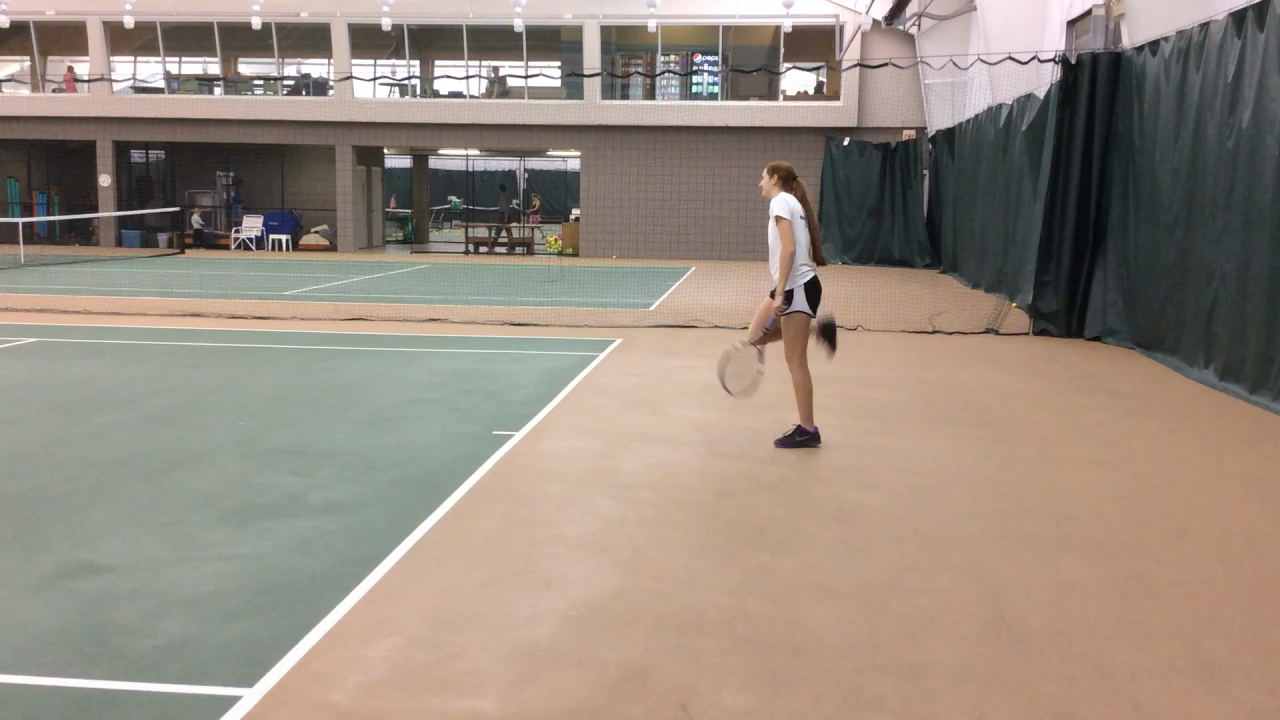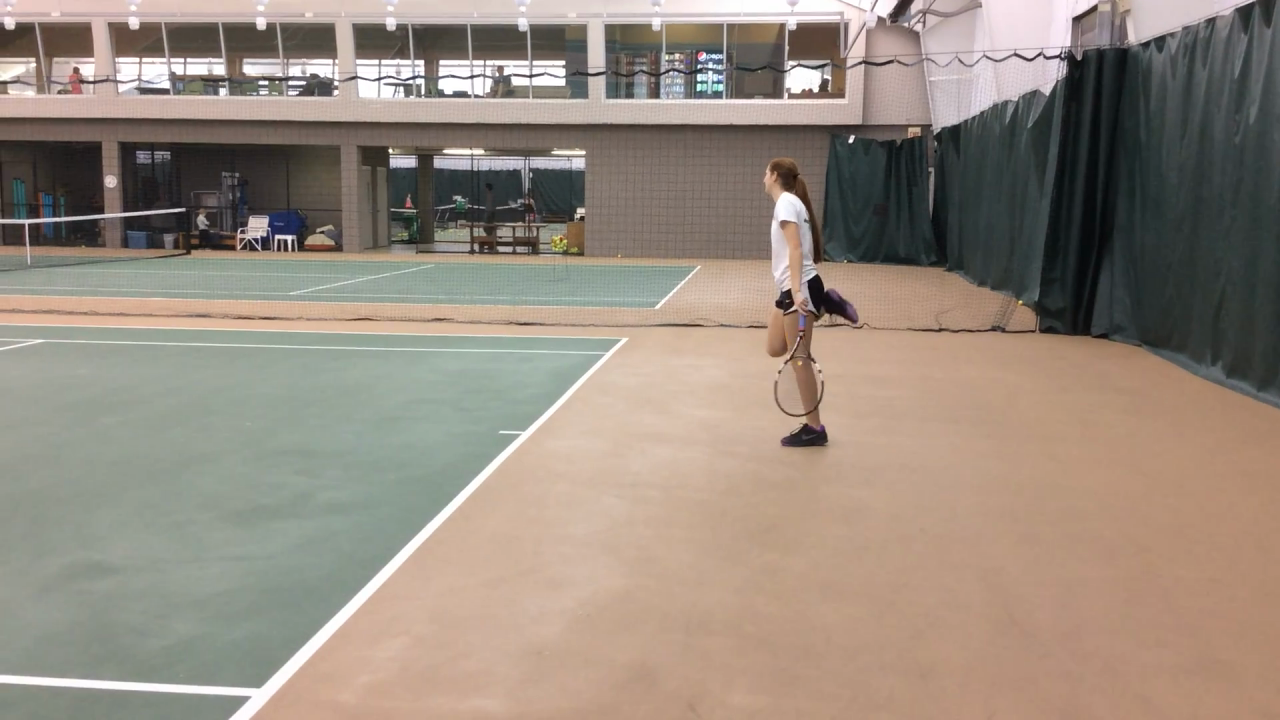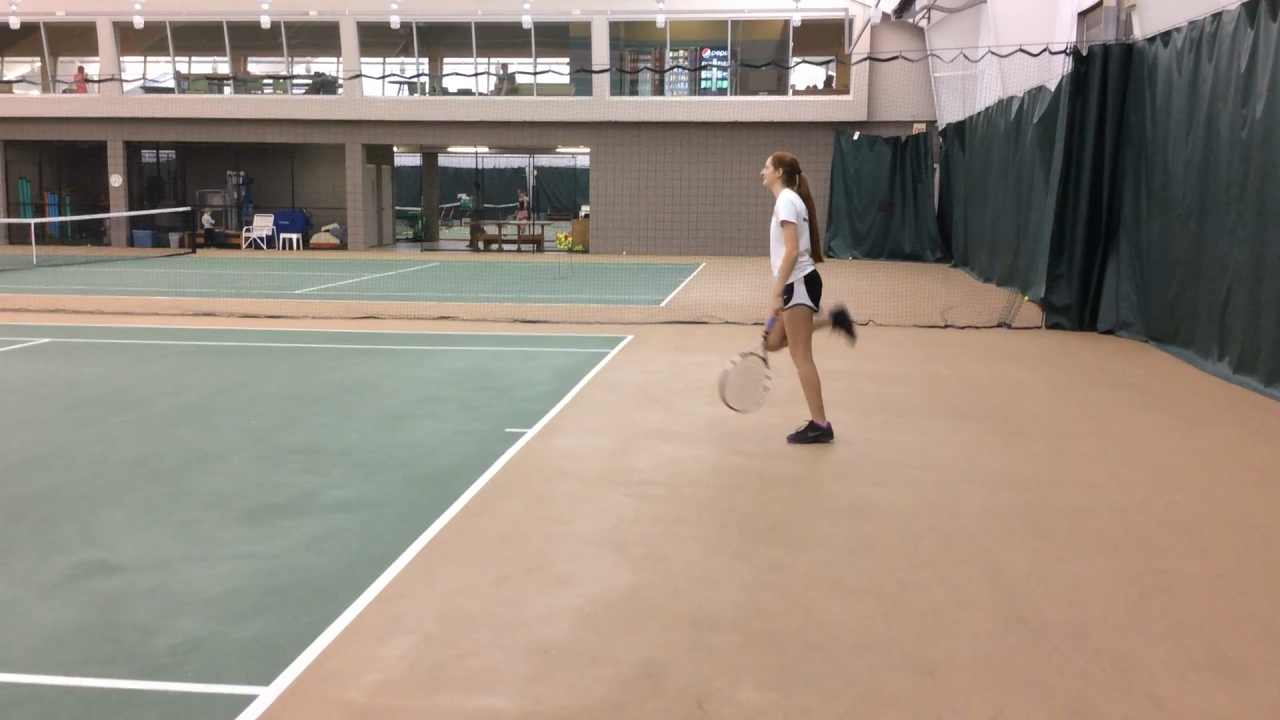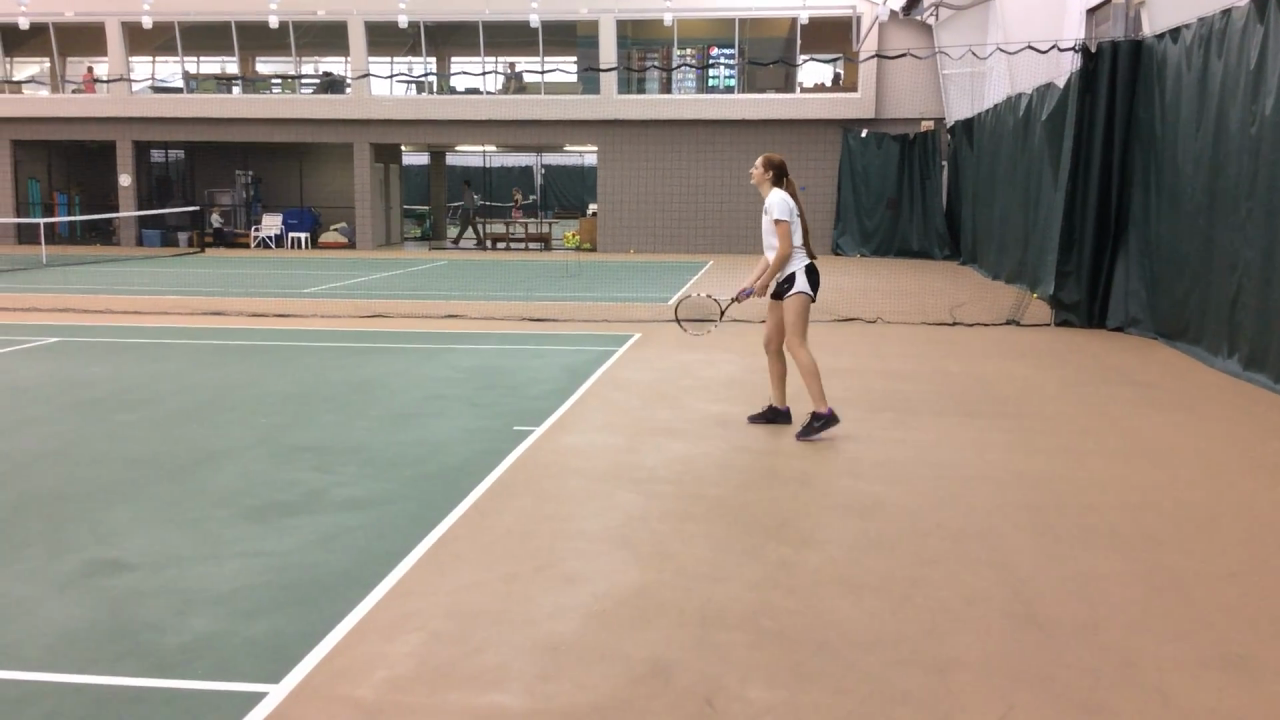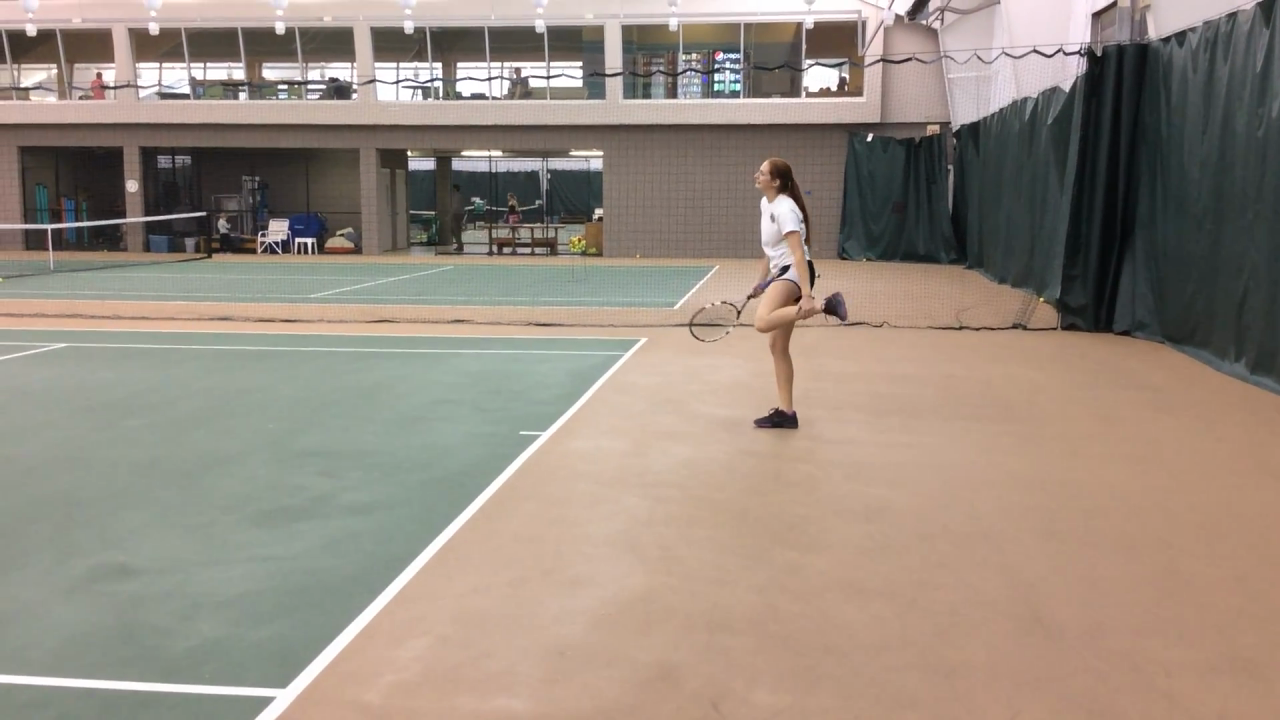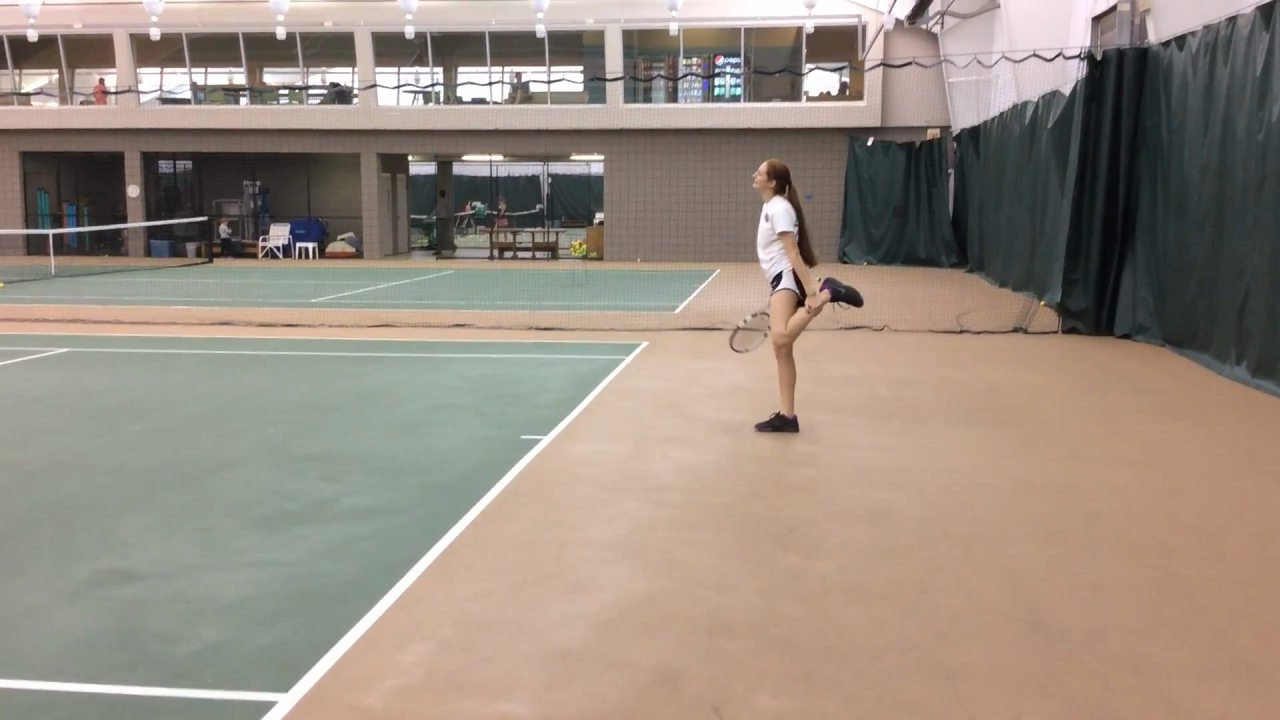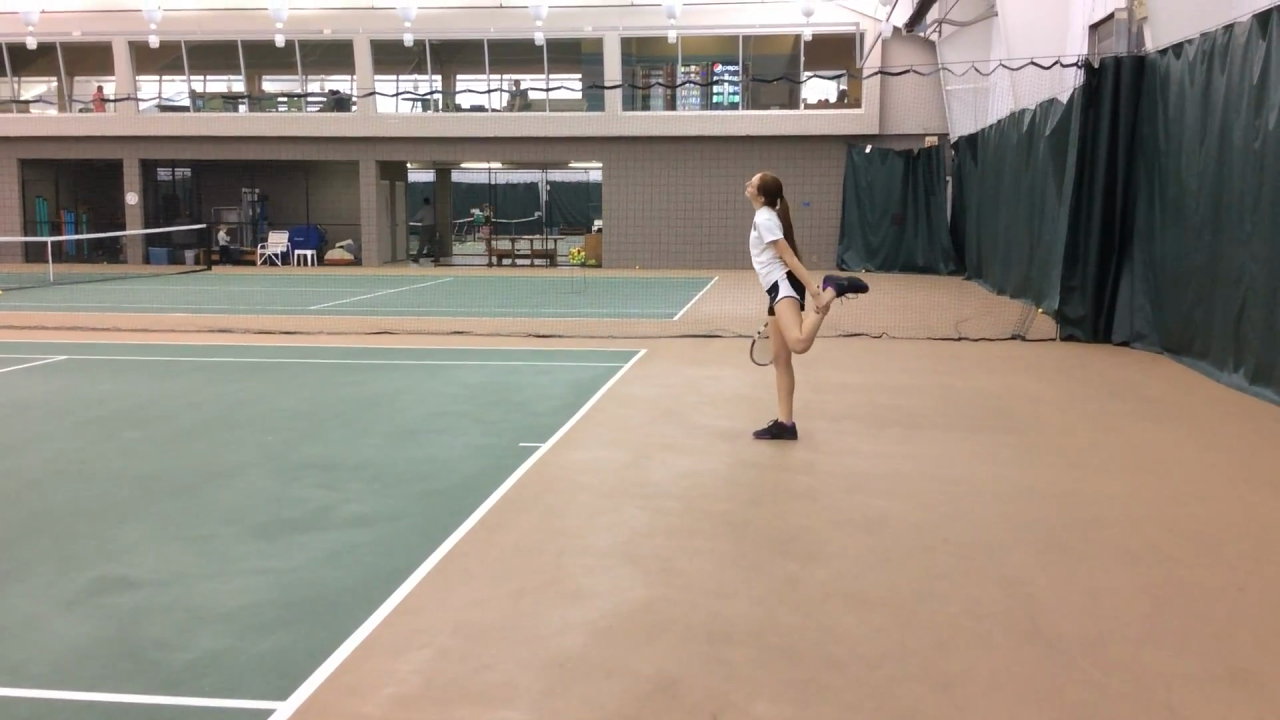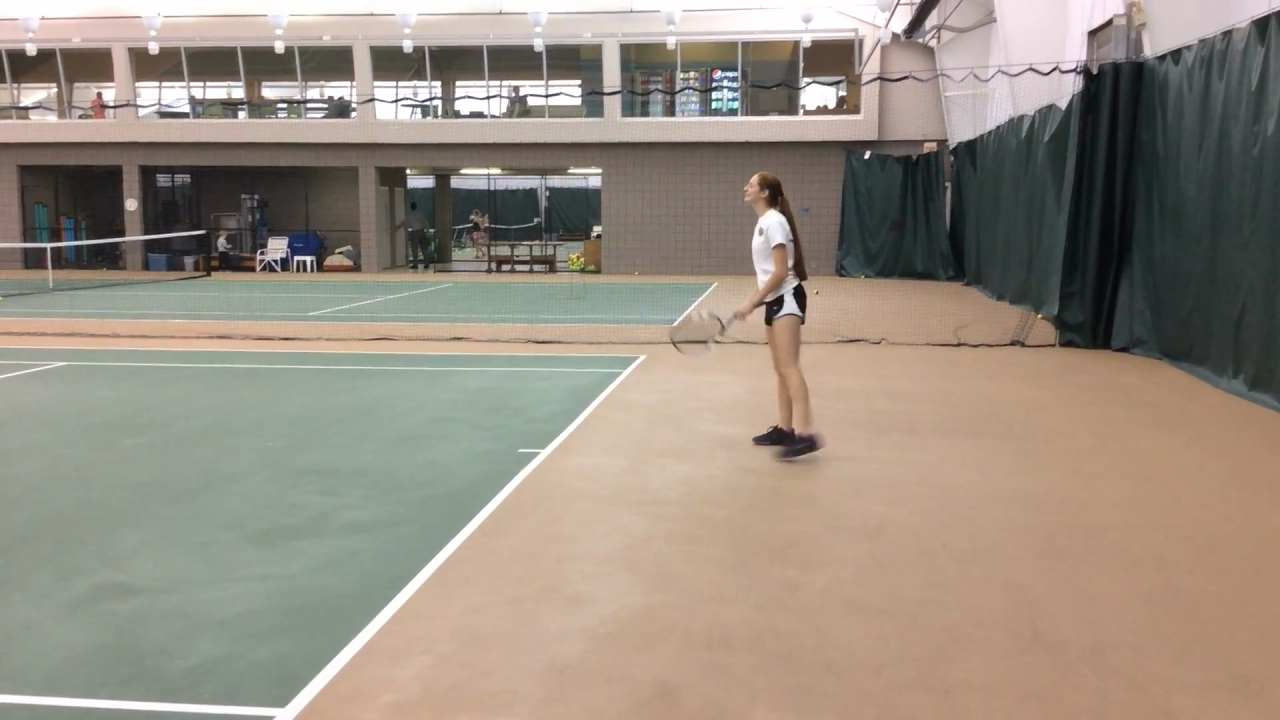
dt=0.4s
person 1, frame 1
left shoulder: (780, 201)
right shoulder: (791, 202)
left elbow: (788, 248)
left wrist: (780, 293)
left hip: (796, 287)
right hip: (791, 286)
left knee: (795, 362)
right knee: (757, 337)
left ankle: (807, 430)
right ankle: (818, 328)
person 1, frame 2
left shoulder: (785, 202)
right shoulder: (789, 202)
left elbow: (795, 248)
left wrist: (797, 290)
left hip: (800, 288)
right hip: (791, 289)
right knee: (775, 349)
left ankle: (814, 429)
right ankle: (825, 304)
person 1, frame 3
left shoulder: (786, 200)
right shoulder: (788, 199)
left elbow: (792, 252)
left wrist: (776, 294)
left hip: (799, 284)
right hip: (795, 284)
left knee: (800, 356)
right knee: (772, 341)
left ankle: (819, 425)
right ankle: (831, 319)
person 1, frame 4
left shoulder: (778, 199)
right shoulder: (770, 202)
left elbow: (785, 249)
left wrist: (762, 283)
right wrist: (749, 283)
left hip: (799, 276)
right hip: (786, 278)
left knee: (796, 347)
right knee: (771, 343)
left ankle: (822, 412)
right ankle: (779, 408)
person 1, frame 5
left shoulder: (785, 209)
right shoulder: (766, 203)
left elbow: (798, 254)
left wrist: (807, 295)
right wrist: (761, 279)
left hip: (794, 272)
right hip: (782, 274)
left knee: (762, 321)
right knee: (777, 345)
left ankle: (824, 305)
right ankle: (786, 412)
person 1, frame 6
left shoulder: (779, 208)
right shoulder: (770, 206)
left elbow: (794, 254)
left wrist: (811, 291)
left hip: (786, 278)
right hip: (780, 280)
left knee: (782, 337)
right knee: (781, 350)
left ankle: (827, 292)
right ankle: (786, 416)
person 1, frame 7
left shoulder: (766, 218)
right shoulder: (764, 216)
left elbow: (790, 258)
left wrist: (815, 291)
left hip: (785, 286)
right hip: (777, 289)
left knee: (798, 343)
right knee: (780, 358)
left ankle: (831, 289)
right ankle: (785, 423)
person 1, frame 8
left shoulder: (775, 221)
right shoulder: (764, 221)
left elbow: (781, 272)
left wrist: (752, 302)
right wrist: (757, 301)
left hip: (787, 299)
right hip: (776, 301)
left knee: (788, 366)
right knee: (781, 367)
left ankle: (805, 434)
right ankle: (785, 428)
